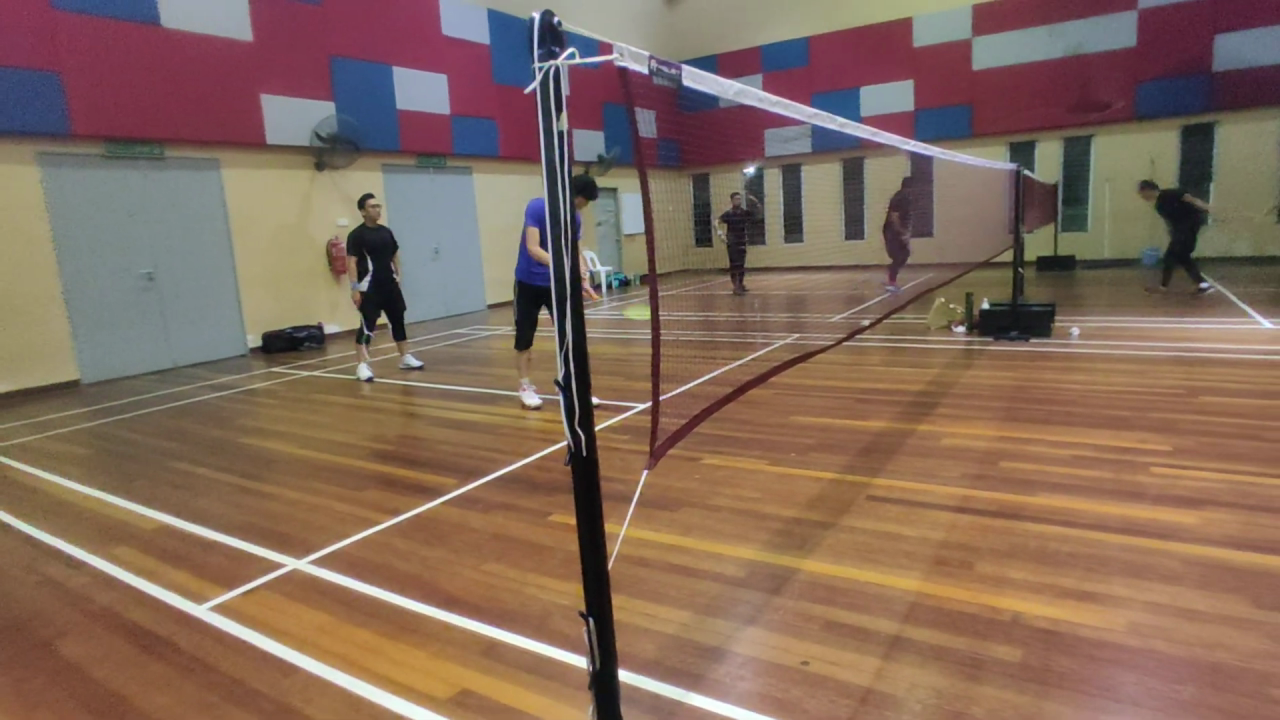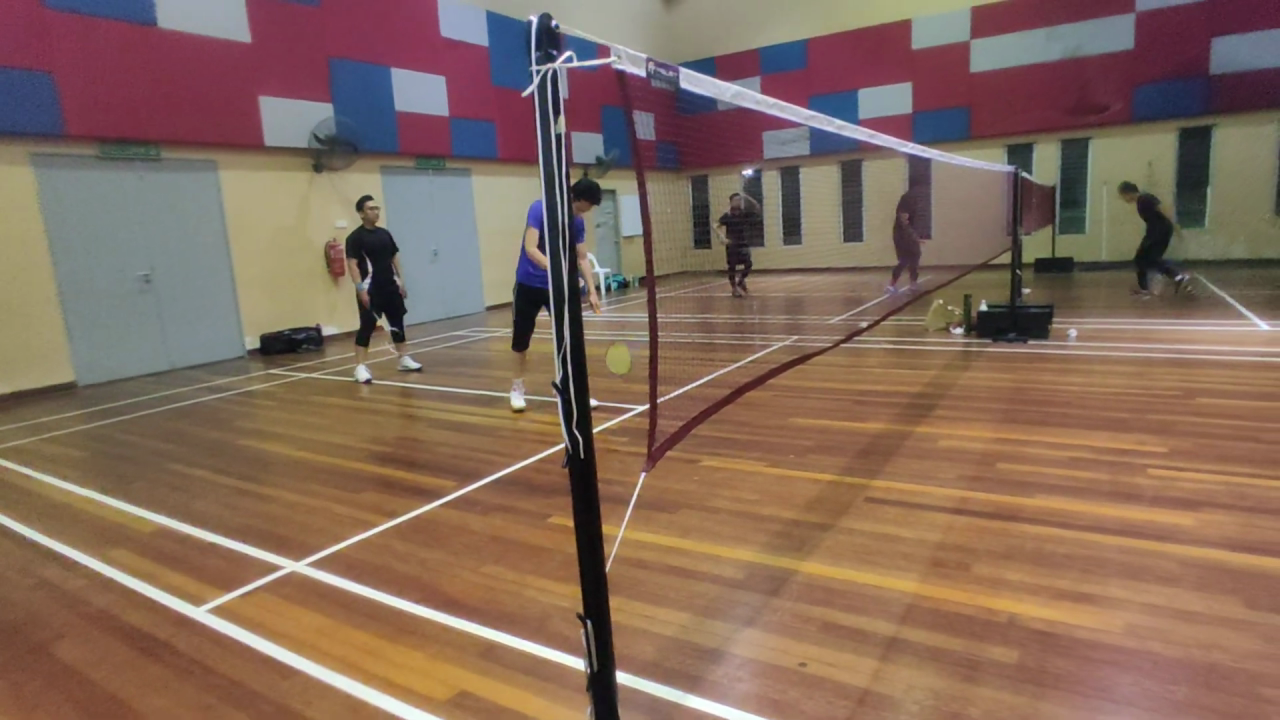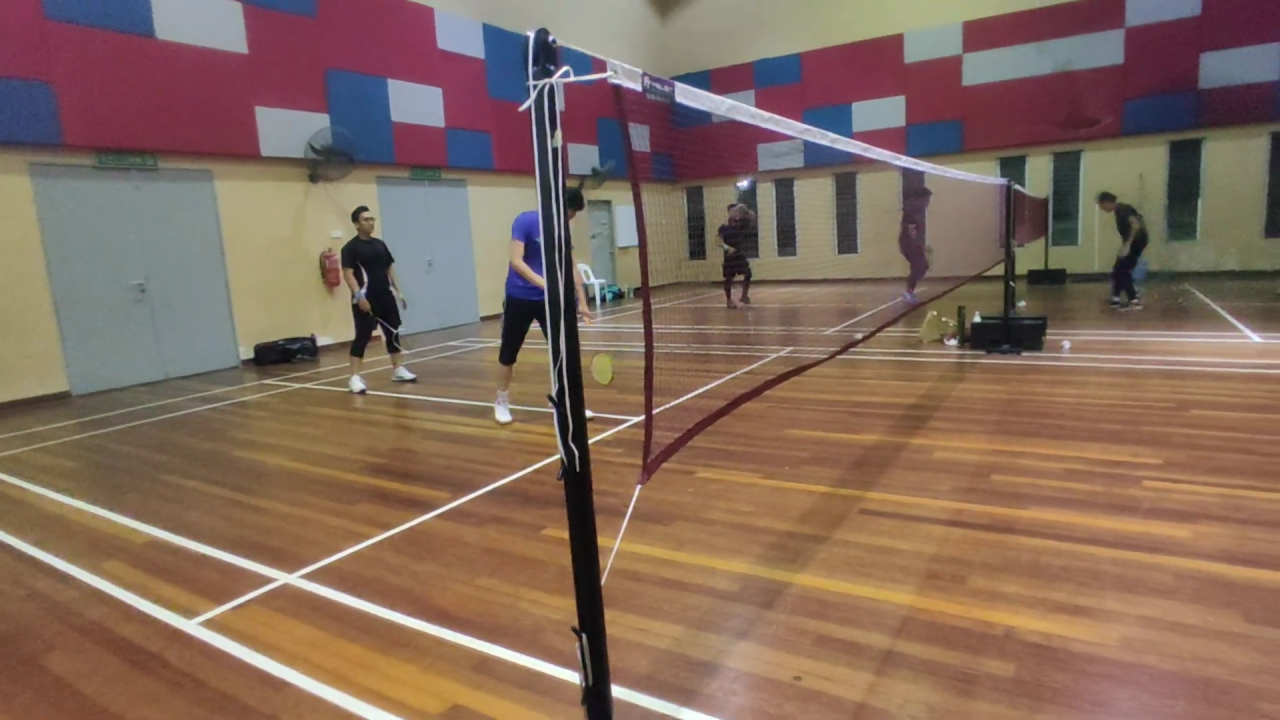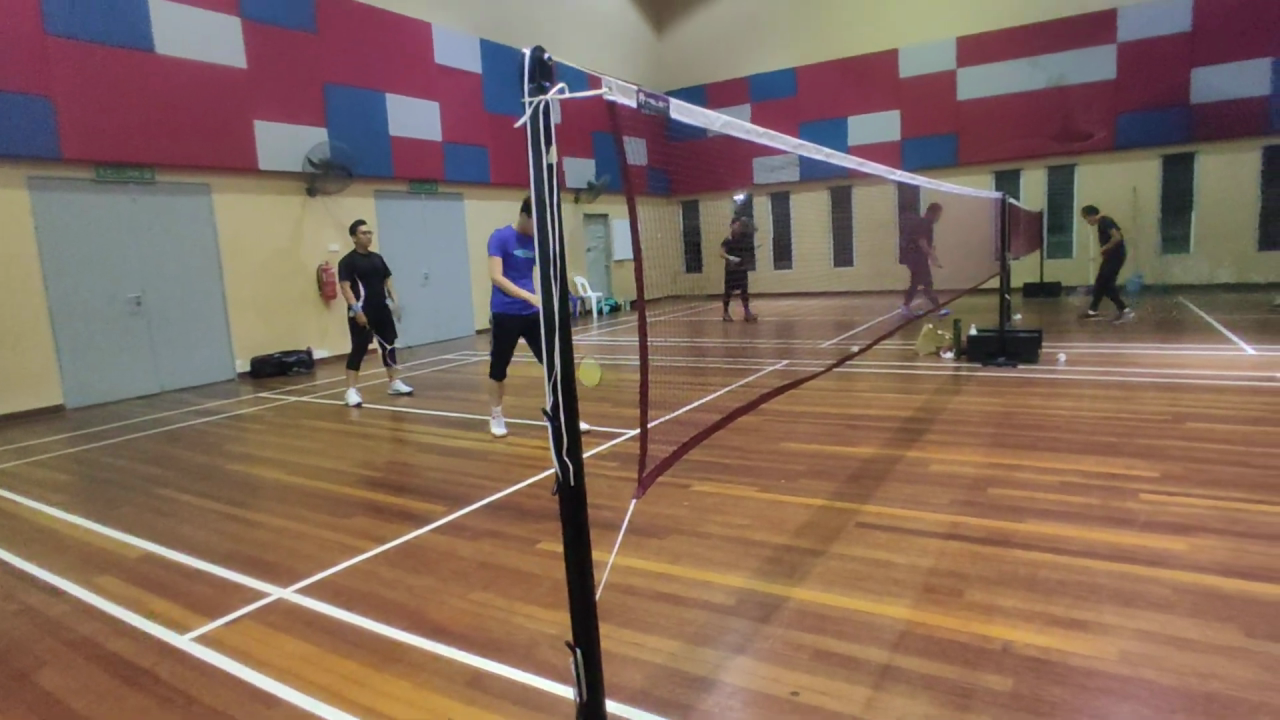
dt=0.2s
person 1, frame 1
left shoulder: (574, 218)
right shoulder: (537, 207)
left elbow: (576, 251)
right elbow: (532, 248)
left wrist: (585, 281)
right hip: (528, 283)
right knee: (524, 338)
right ankle: (525, 387)
person 1, frame 2
left shoulder: (577, 222)
right shoulder: (539, 209)
left elbow: (582, 257)
right elbow: (530, 249)
left wrist: (591, 291)
right hip: (529, 284)
right knee: (521, 339)
right ankle: (517, 388)
person 1, frame 3
right shoulder: (524, 221)
left elbow: (571, 267)
right elbow: (516, 261)
left wrist: (581, 301)
right wrist: (544, 283)
right hip: (519, 298)
right knee: (509, 353)
right ankle: (502, 402)
person 1, frame 4
left shoulder: (536, 242)
right shoulder: (499, 238)
right elbow: (496, 277)
right wrist: (529, 296)
left hip: (532, 313)
right hip: (505, 314)
right knee: (499, 368)
right ankle: (496, 416)
person 2, frame 1
left shoulder: (386, 232)
right shoulder: (356, 235)
left elbow: (394, 254)
right elbow: (351, 262)
left wrist: (398, 275)
right wrist: (354, 287)
left hip: (390, 285)
right hip: (369, 288)
left knee: (398, 320)
right knee: (368, 325)
left ankle: (405, 357)
right ankle: (362, 365)
person 2, frame 2
left shoulder: (385, 234)
right shoulder: (355, 237)
left elbow: (394, 257)
right elbow: (352, 264)
left wrist: (400, 280)
right wrist: (360, 288)
left hip: (390, 287)
right hip: (370, 290)
left knee: (397, 323)
right knee: (367, 326)
left ankle: (404, 359)
right ankle: (360, 367)
person 2, frame 3
left shoulder: (380, 244)
right shoulder: (351, 248)
left elbow: (390, 268)
right elbow: (348, 274)
left wrist: (398, 291)
right wrist: (359, 296)
left hip: (386, 297)
right hip: (365, 300)
left knee: (393, 332)
right knee: (362, 337)
left ankle: (398, 369)
right ankle: (355, 378)
person 2, frame 4
left shoulder: (377, 258)
right shoulder: (348, 261)
left elbow: (387, 281)
right elbow: (345, 287)
left wrist: (394, 302)
right wrist: (356, 309)
left hip: (382, 310)
right hip: (361, 313)
left knee: (389, 346)
right knee: (359, 350)
left ankle: (394, 383)
right ankle: (351, 391)
